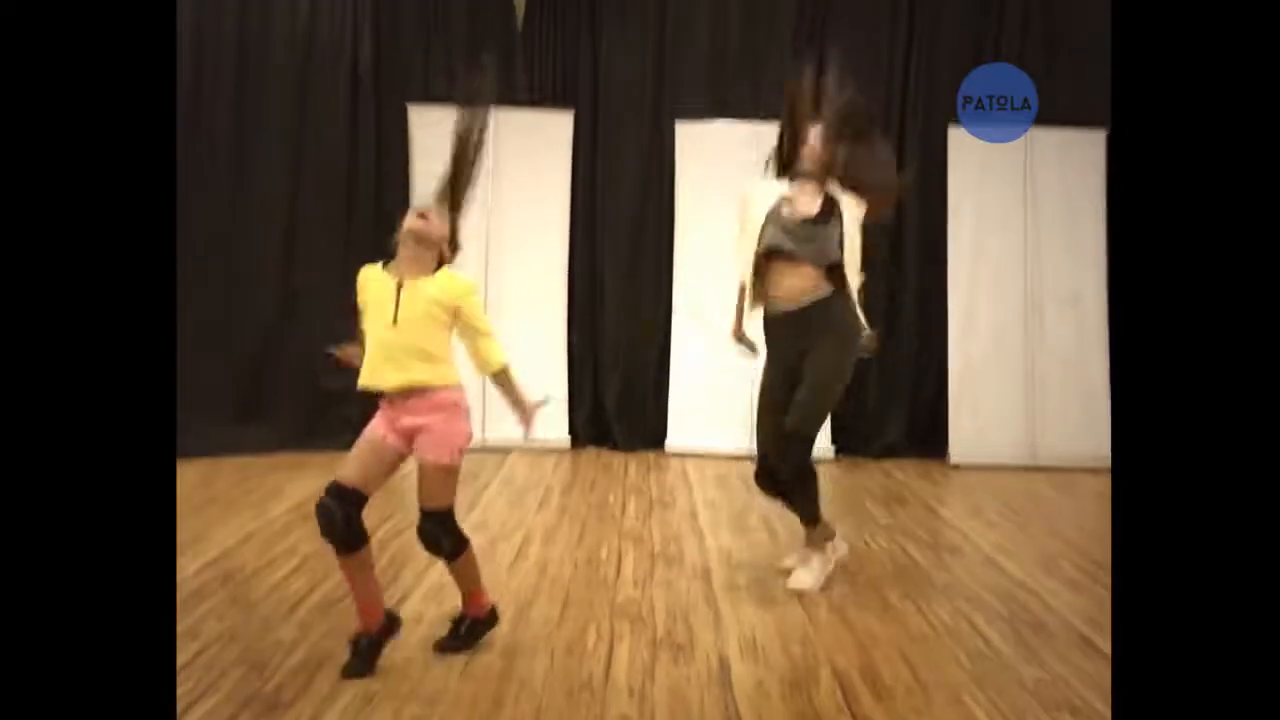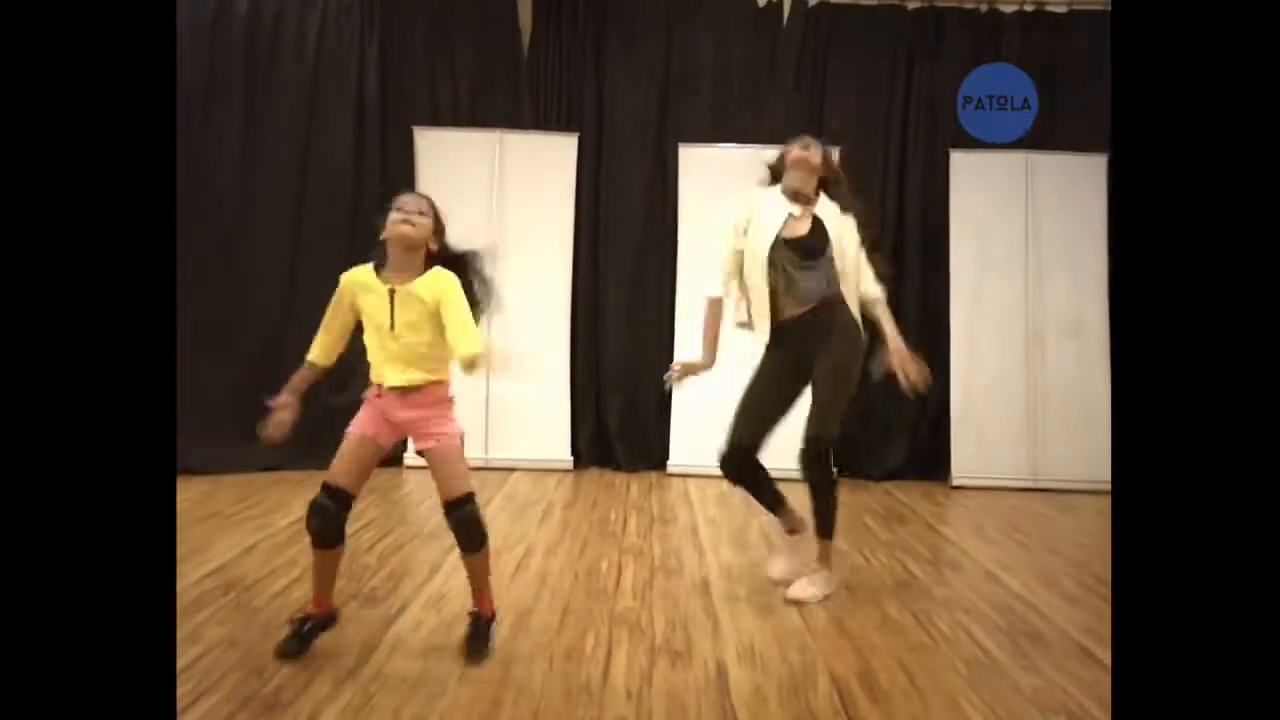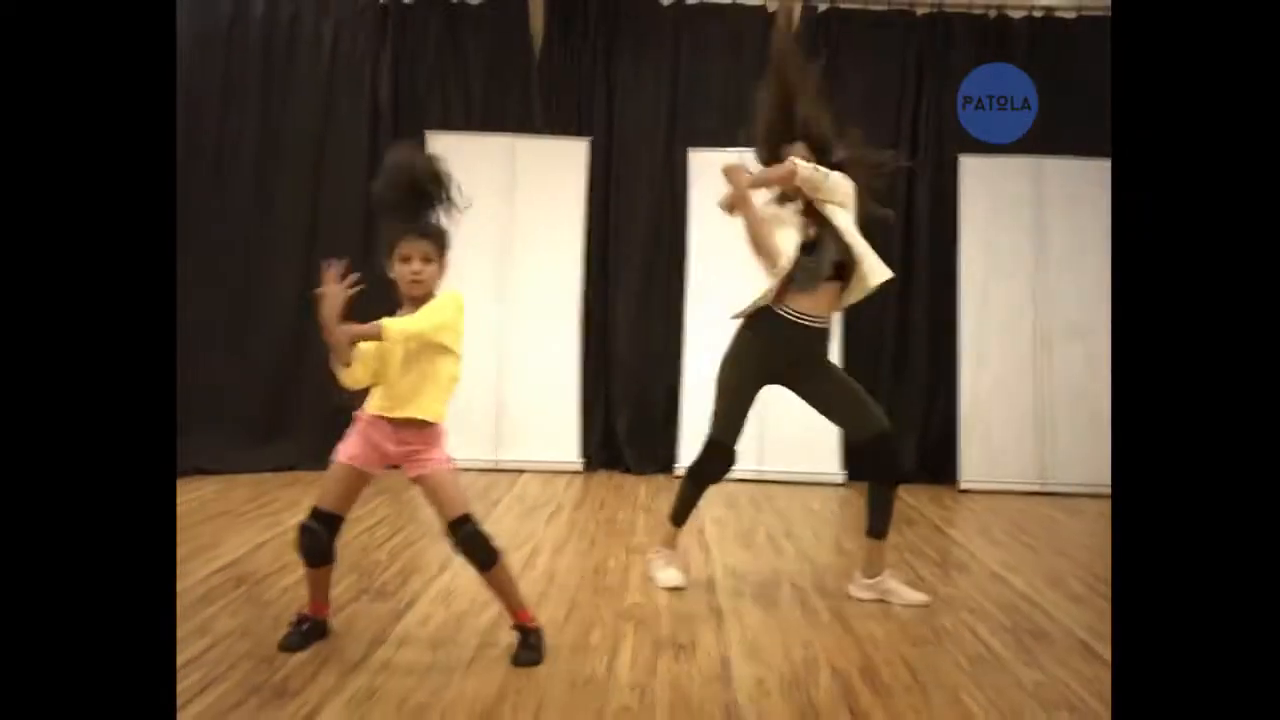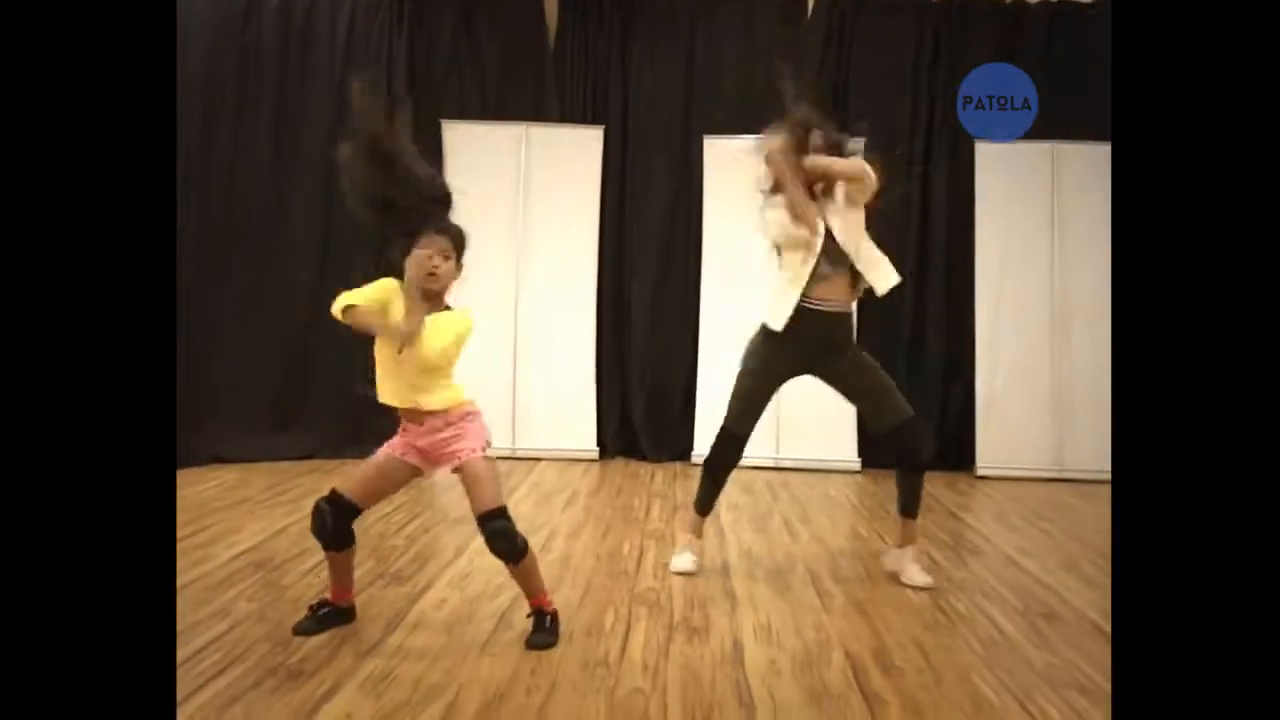
dt=0.2s
person 1, frame 1
left shoulder: (456, 288)
right shoulder: (369, 280)
left elbow: (486, 347)
left wrist: (519, 403)
right wrist: (361, 353)
left hip: (440, 412)
right hip: (391, 414)
left knee: (435, 529)
right knee: (334, 509)
left ankle: (478, 610)
right ankle: (373, 621)
person 1, frame 2
left shoulder: (443, 283)
right shoulder: (355, 282)
left elbow: (468, 348)
right elbow: (326, 344)
left wrist: (469, 356)
right wrist: (288, 399)
left hip: (431, 406)
right hip: (379, 403)
left knee: (462, 514)
right knee: (326, 509)
left ankle: (482, 612)
right ankle: (319, 611)
person 1, frame 3
left shoulder: (449, 306)
right shoulder: (373, 328)
left elbow: (405, 330)
right elbow: (352, 377)
left wrist: (346, 327)
right wrist: (330, 323)
left hip: (422, 439)
right hip: (371, 434)
left knee: (469, 539)
right knee: (315, 531)
left ankle: (527, 626)
right ankle: (314, 617)
person 1, frame 4
left shoulder: (457, 320)
right shoulder: (390, 292)
left elbow: (425, 353)
right elbow: (345, 308)
left wrist: (403, 325)
right wrist: (395, 309)
left hip: (456, 430)
right hip: (412, 436)
left knee: (496, 528)
right knee: (330, 516)
left ankle: (543, 609)
right ankle: (339, 601)
person 2, frame 1
left shoulder: (847, 203)
right shoulder: (761, 196)
right elbow: (748, 264)
left wrist: (859, 327)
right wrist: (739, 318)
left hip: (831, 329)
right hip: (782, 338)
left knee: (792, 443)
right knee: (769, 470)
left ankle: (819, 548)
right ankle: (821, 533)
person 2, frame 2
left shoulder: (837, 218)
right shoulder: (755, 211)
left elbow: (867, 286)
right elbow: (723, 283)
left wrist: (895, 344)
right wrist: (708, 352)
left hip: (835, 342)
right hip: (786, 347)
left knee: (815, 452)
right knee: (735, 457)
left ankle: (823, 563)
right ankle: (793, 531)
person 2, frame 3
left shoulder: (840, 188)
right shoulder: (777, 213)
left elbow: (801, 170)
right elbow: (769, 255)
left wrist: (743, 190)
right wrist: (742, 194)
left hip: (810, 357)
right hip: (762, 341)
left knee: (885, 446)
right knee: (719, 452)
left ankle: (872, 573)
right ankle: (668, 548)
person 2, frame 4
left shoulder: (847, 197)
right shoulder: (777, 207)
left elbow: (864, 177)
right elbow: (804, 219)
left wrist: (816, 165)
right wrist: (784, 165)
left hip: (836, 343)
right hip: (784, 336)
left knee: (912, 437)
right knee: (732, 435)
left ankle: (905, 547)
right ankle: (692, 539)
